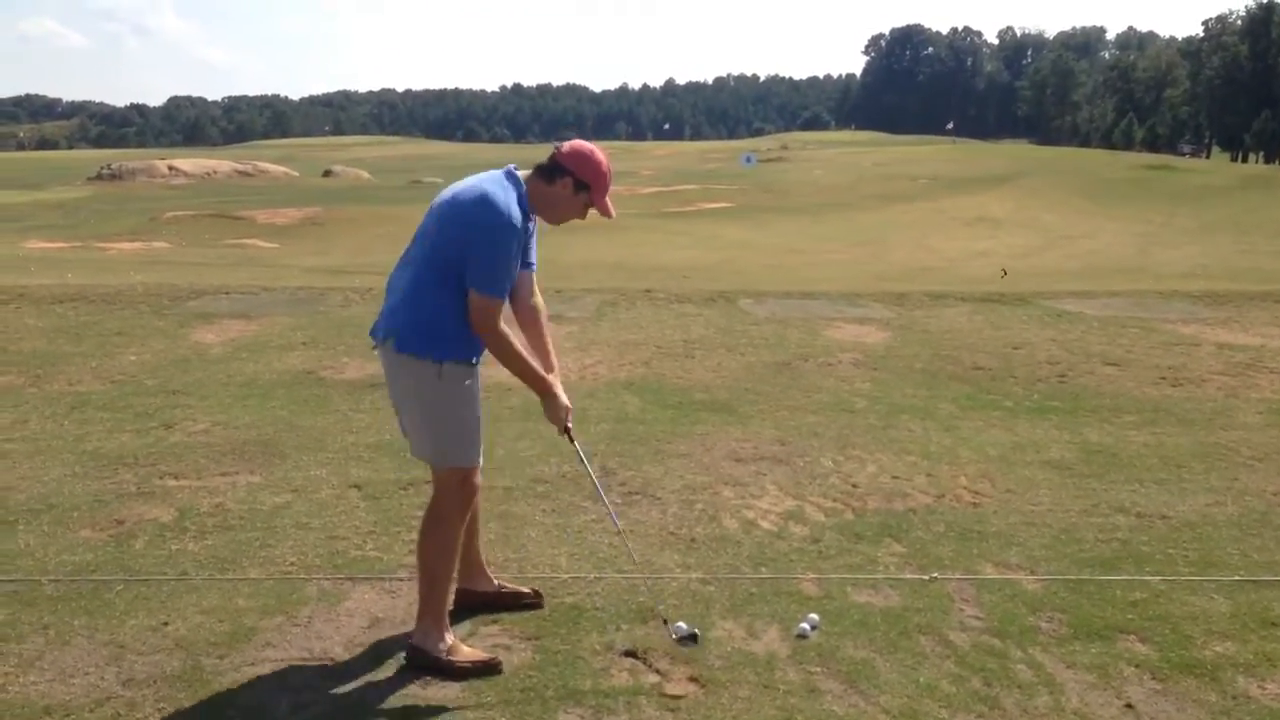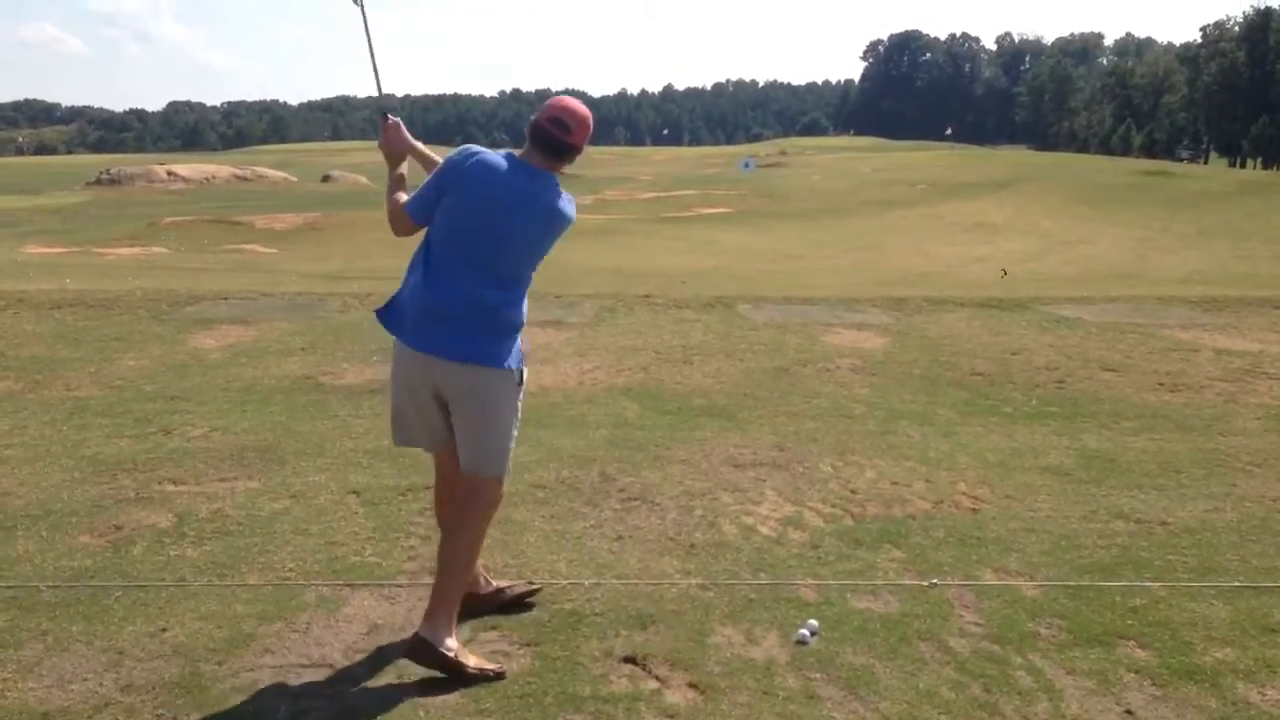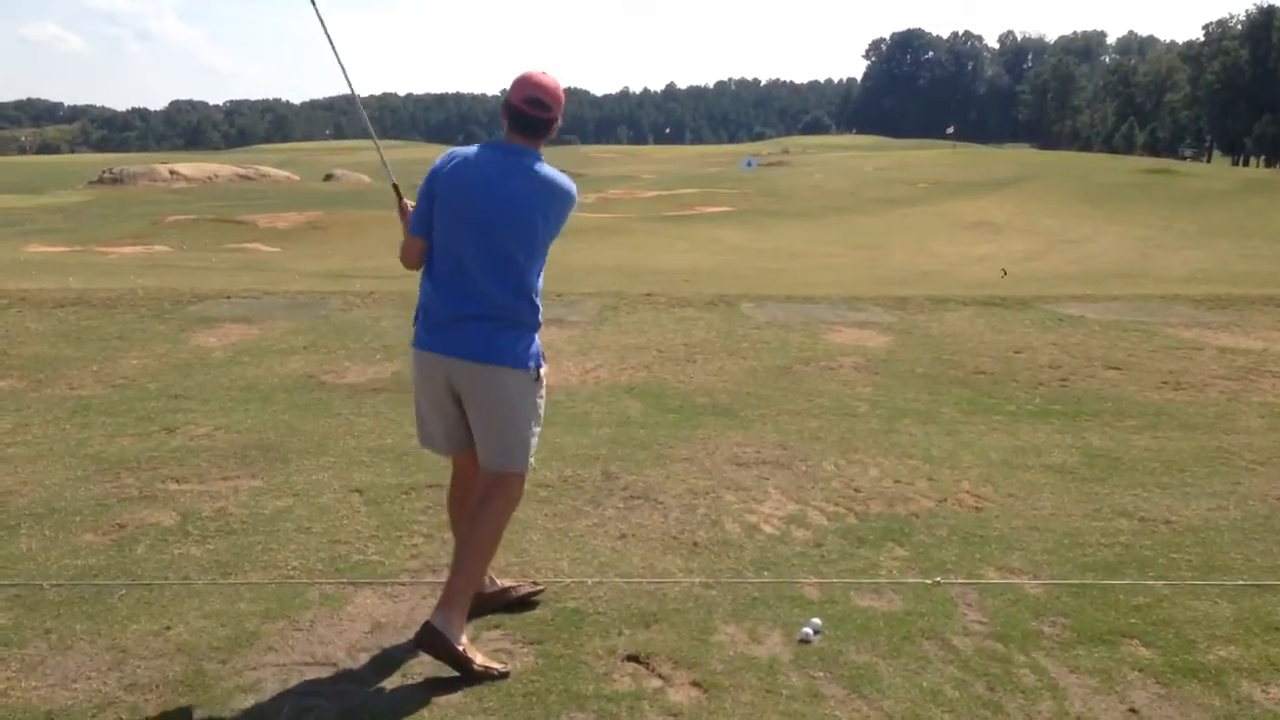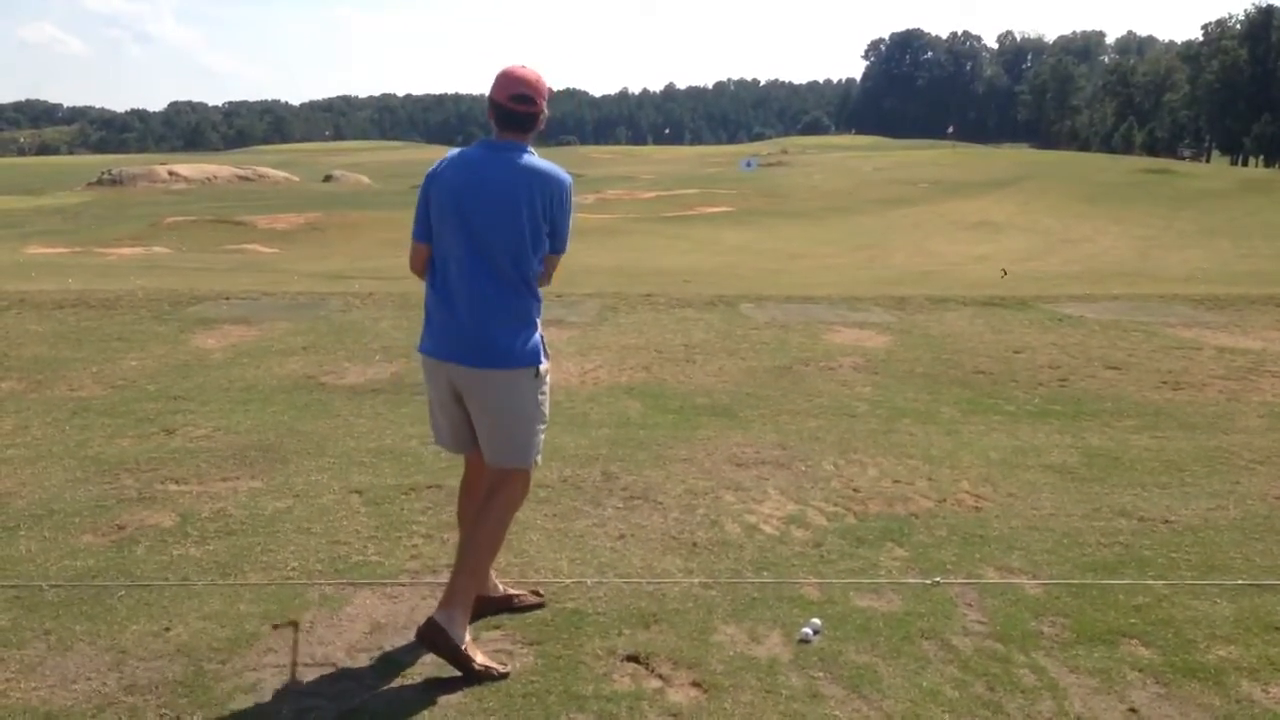
dt=0.4s
person 1, frame 1
left shoulder: (513, 208)
right shoulder: (497, 212)
left elbow: (527, 300)
right elbow: (486, 325)
left wrist: (554, 375)
right wrist: (543, 390)
left hip: (444, 346)
right hip: (423, 350)
left knee: (461, 470)
right knee: (459, 483)
left ankle: (473, 580)
right ankle: (430, 636)
person 1, frame 2
left shoulder: (469, 162)
right shoulder: (561, 211)
left elbow: (403, 223)
left wrist: (396, 164)
right wrist: (420, 155)
left hip: (415, 345)
right hip: (487, 359)
left knee: (451, 471)
right knee: (481, 488)
left ankle: (469, 584)
right ankle: (437, 631)
person 1, frame 3
left shoulder: (449, 167)
right shoulder: (561, 192)
left elbow: (413, 258)
left wrist: (413, 225)
left hip: (436, 346)
right hip: (505, 355)
left knee: (469, 469)
right knee: (503, 483)
left ankle: (478, 583)
right ankle: (448, 620)
person 1, frame 4
left shoulder: (442, 173)
right shoulder: (552, 182)
left elbow: (419, 265)
right elbow: (547, 271)
left hip: (442, 349)
right hip: (509, 353)
left knee: (480, 467)
right knee: (509, 480)
left ankle: (480, 586)
right ankle: (450, 617)
